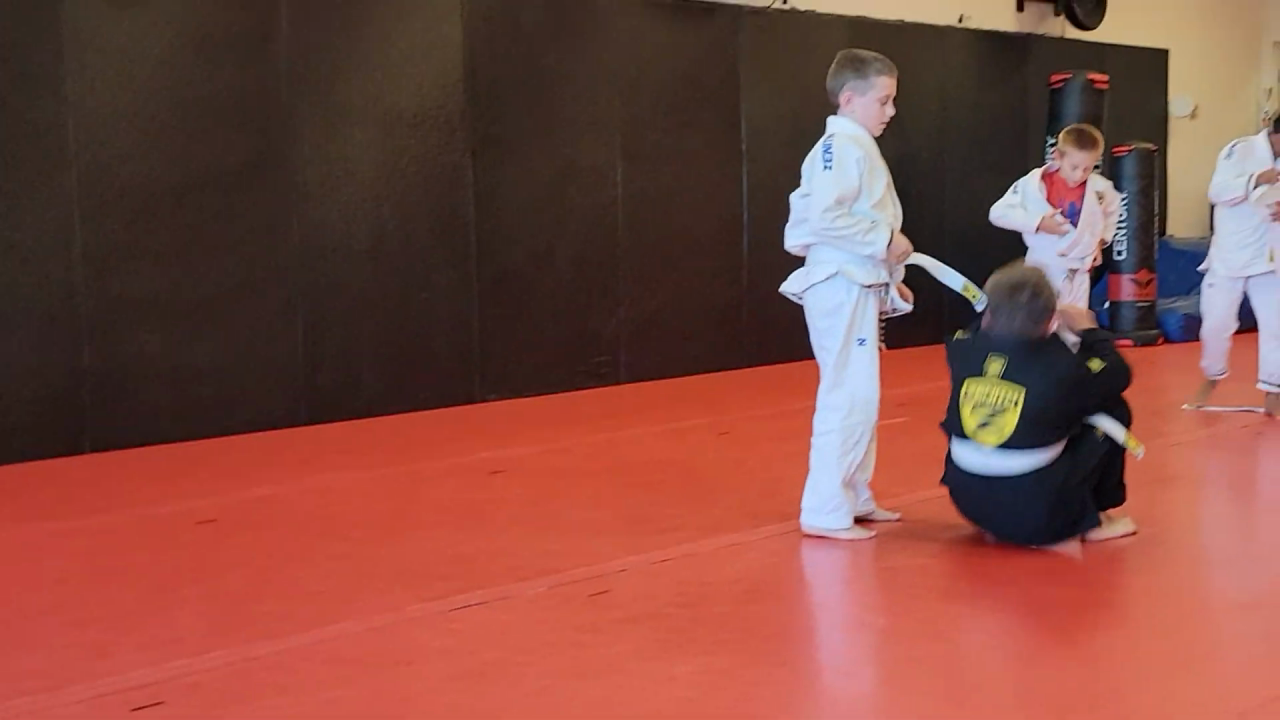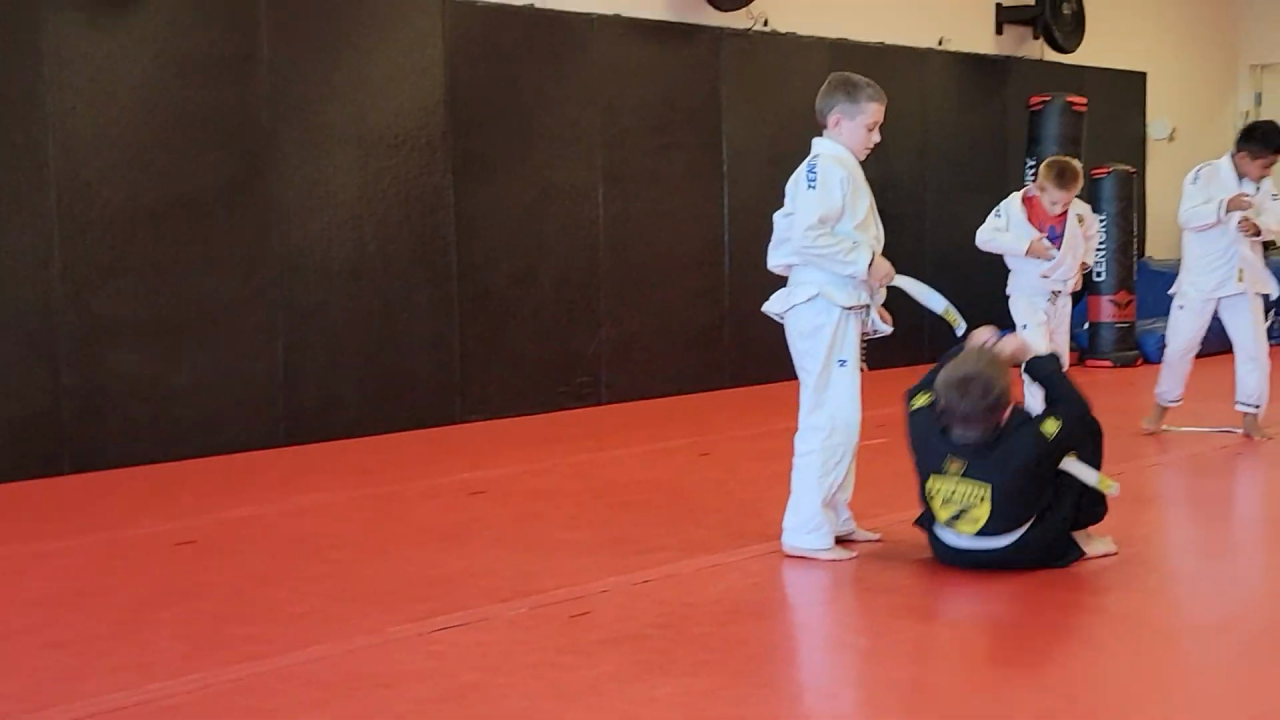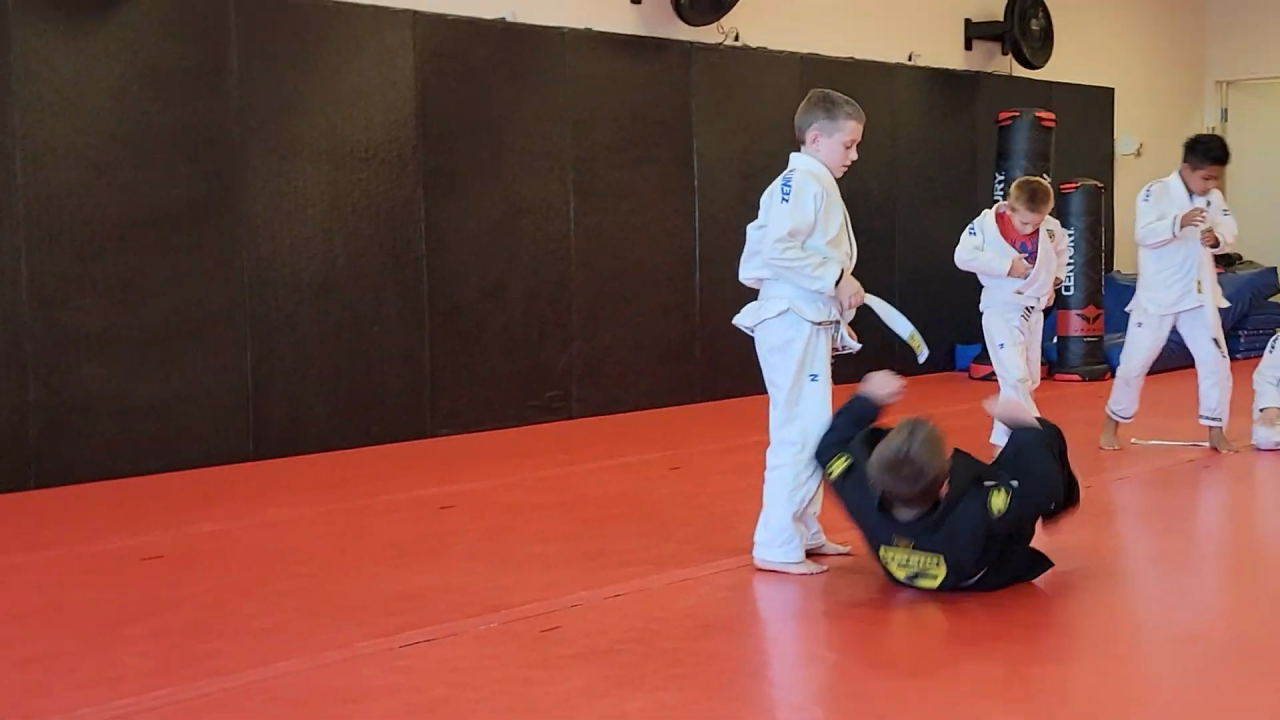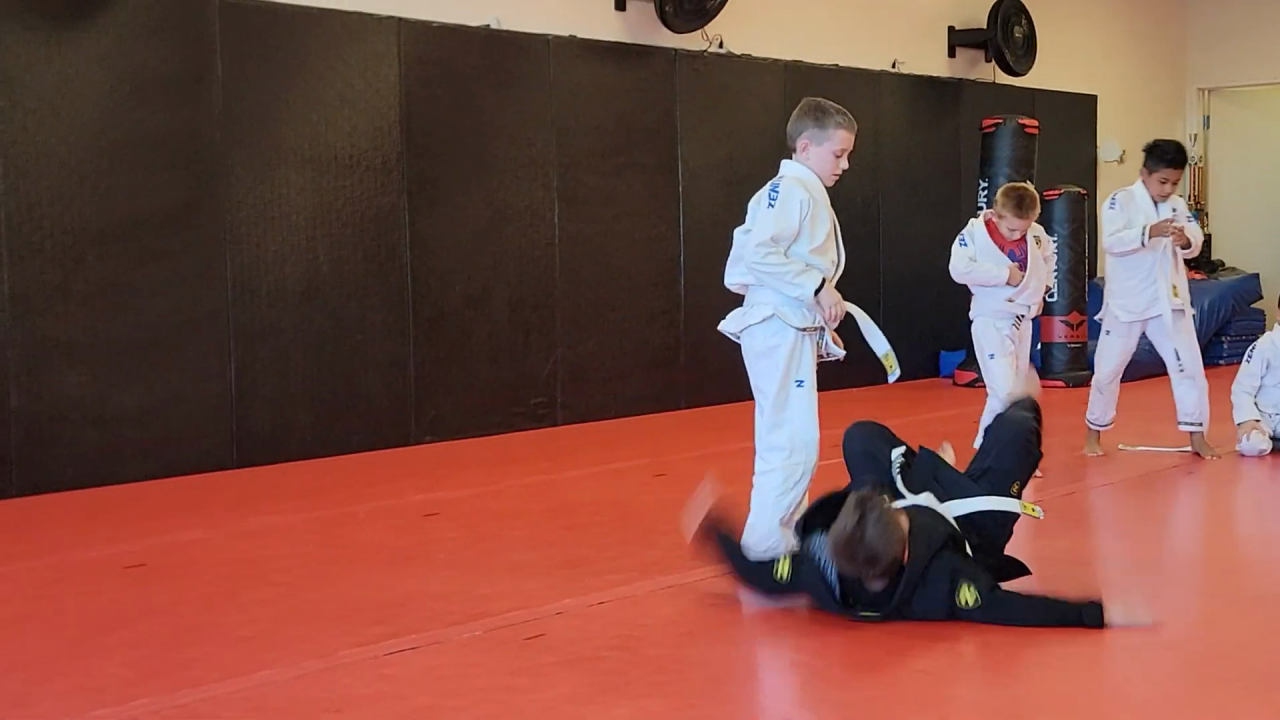
dt=0.1s
person 1, frame 1
left shoulder: (856, 147)
right shoulder: (842, 146)
right elbow: (825, 219)
left wrist: (885, 274)
right wrist: (886, 239)
left hip: (856, 288)
right hip: (842, 289)
left knee: (858, 399)
right knee: (848, 400)
left ankle: (853, 498)
right ankle: (825, 511)
person 1, frame 2
left shoulder: (840, 169)
right shoulder: (825, 167)
right elbow: (807, 238)
left wrist: (866, 298)
right wrist: (868, 261)
left hip: (838, 309)
right hip: (823, 311)
left knee: (839, 419)
right knee: (828, 420)
left ankle: (834, 518)
right ankle: (807, 531)
person 1, frame 3
left shoulder: (816, 185)
right shoulder: (802, 182)
right elbow: (777, 249)
left wrist: (837, 314)
right wrist: (838, 278)
left hip: (809, 325)
right hip: (793, 326)
left knee: (810, 434)
right knee: (802, 435)
left ankle: (803, 532)
right ankle: (777, 545)
person 1, frame 4
left shoulder: (806, 193)
right shoulder: (790, 189)
right elbow: (758, 254)
left wrist: (822, 315)
right wrist: (818, 287)
left hip: (794, 331)
right hip: (778, 331)
left knee: (795, 437)
right knee: (791, 440)
left ankle: (784, 535)
right ankle: (764, 545)
person 2, frame 1
left shoulder: (964, 357)
right shoulder: (1059, 374)
right elbow: (1117, 377)
left wrist: (1001, 314)
right wrist: (1087, 331)
left hip: (971, 506)
right hip: (1042, 516)
right knee: (1110, 412)
left ankle: (992, 524)
right ankle: (1096, 521)
person 2, frame 2
left shoulder: (927, 429)
right shoulder: (1021, 450)
left elbow: (925, 390)
right elbow: (1078, 418)
left wrist: (970, 350)
right wrist: (1035, 358)
right hip: (1016, 552)
right knee: (1081, 441)
right ankle: (1077, 537)
person 2, frame 3
left shoulder: (867, 502)
right shoulder: (972, 524)
left elbow: (832, 449)
right elbow: (1047, 493)
left wrist: (868, 397)
right wrist: (1025, 424)
right knee: (1038, 440)
person 2, frame 4
left shoulder: (824, 578)
right shoulder: (943, 580)
left elbow: (759, 575)
right elbow: (1023, 609)
left wrist: (712, 528)
right wrist: (1100, 614)
left knee: (862, 434)
right knee: (1013, 431)
left ankle: (937, 469)
right ankle: (1023, 404)
person 3, frame 1
right shoulder: (1240, 151)
right elbow: (1217, 191)
right wrist: (1255, 181)
right hip: (1230, 256)
right knee: (1216, 322)
right ankle: (1211, 377)
person 3, frame 2
right shoulder: (1204, 176)
right elbow: (1186, 218)
right wrist: (1224, 208)
left hip: (1242, 280)
right hip: (1199, 280)
left knee: (1254, 348)
right knee: (1180, 345)
left ankle: (1251, 415)
right ankle: (1162, 405)
person 3, frame 3
left shoulder: (1214, 199)
right shoulder: (1154, 193)
left elbow: (1229, 235)
right elbow: (1144, 234)
left wrist: (1217, 238)
right wrist: (1179, 224)
left hip: (1199, 295)
right hip: (1156, 296)
left knee: (1216, 361)
right knee: (1136, 361)
left ankle: (1215, 429)
right ankle: (1113, 422)
person 3, frame 4
left shoulder: (1176, 205)
right shoulder: (1119, 201)
left elbow: (1195, 241)
right elbow: (1112, 242)
left wrist: (1186, 241)
right wrist: (1149, 231)
left hip: (1168, 301)
right hip: (1124, 303)
left knee: (1189, 366)
right knee: (1108, 369)
left ankle: (1196, 435)
right ankle: (1095, 431)
person 4, frame 1
left shoulder: (1100, 187)
right shoulder: (1033, 184)
left elbow: (1111, 211)
right elbow: (998, 213)
left wrist: (1101, 240)
right wrist: (1036, 221)
left hip: (1078, 274)
right hip: (1044, 269)
person 4, frame 2
left shoulder: (1081, 211)
right shoulder: (1015, 205)
left elbow: (1090, 233)
right elbow: (984, 237)
left wrist: (1082, 263)
right wrist: (1025, 244)
left hip: (1061, 296)
right hip: (1027, 298)
left knee: (1057, 364)
right knee: (1038, 358)
left ankle: (1041, 413)
person 4, frame 3
left shoulder: (1051, 228)
right shoulder: (987, 223)
left elbow: (1061, 250)
right elbow: (964, 256)
left wrist: (1054, 278)
right wrist: (1007, 264)
left hip: (1033, 313)
right hip: (1001, 312)
left knee: (1029, 380)
right knee: (1015, 379)
left ankle: (1003, 438)
person 4, frame 4
left shoulder: (1036, 234)
right shoulder: (976, 231)
left elbow: (1048, 257)
right elbow: (960, 270)
left wrist: (1042, 287)
right wrist: (1004, 274)
left hip: (1022, 321)
right hip: (991, 321)
left knee: (1014, 390)
right knee: (1004, 391)
